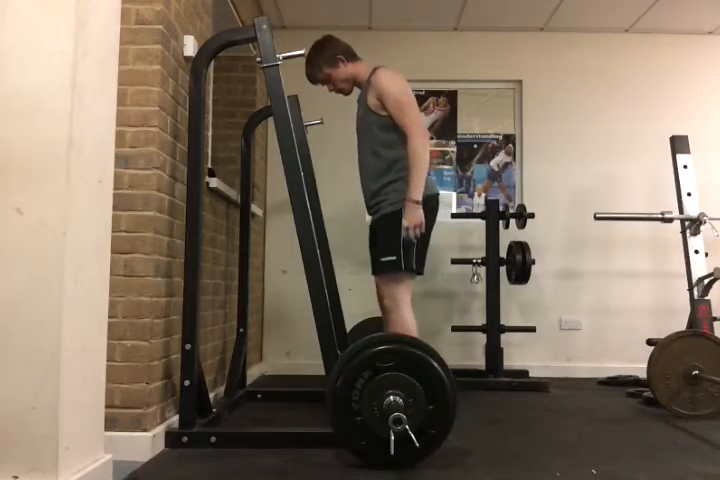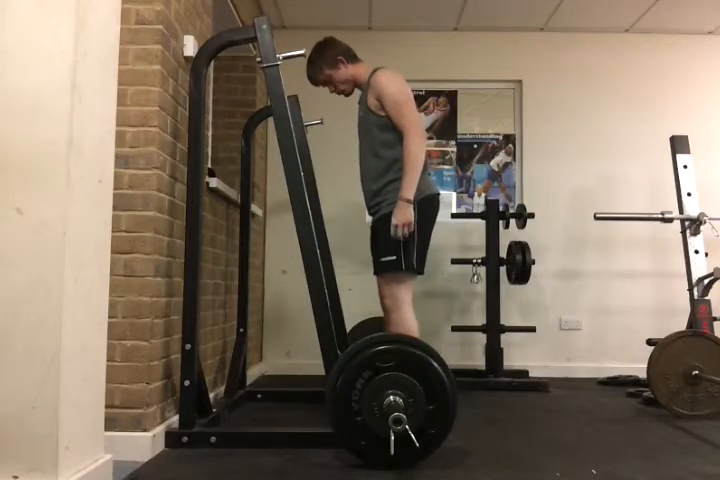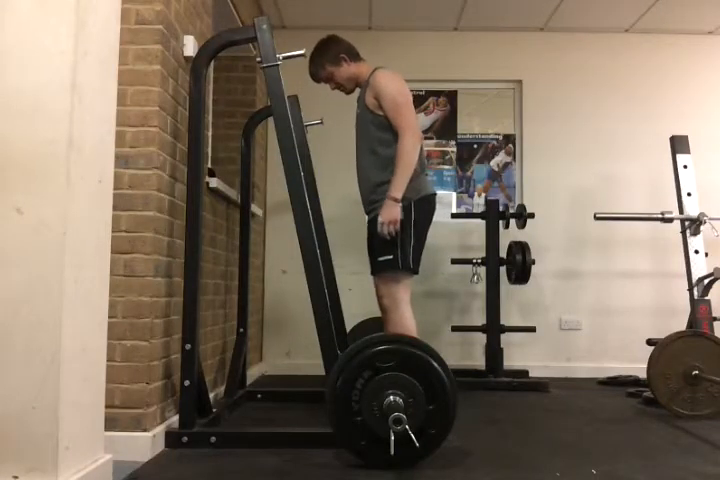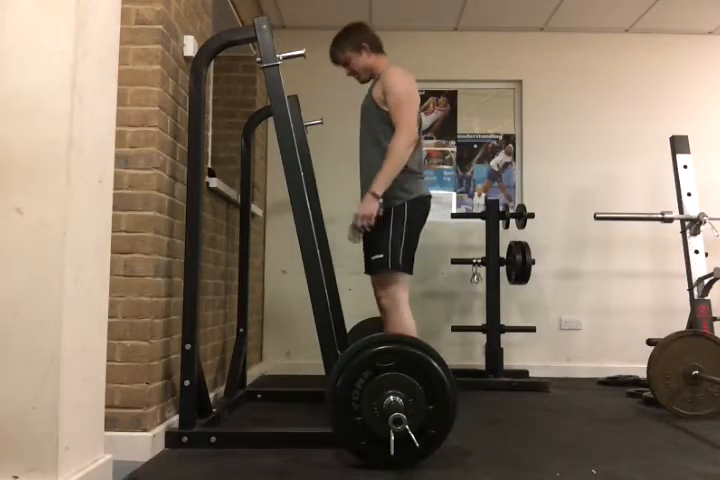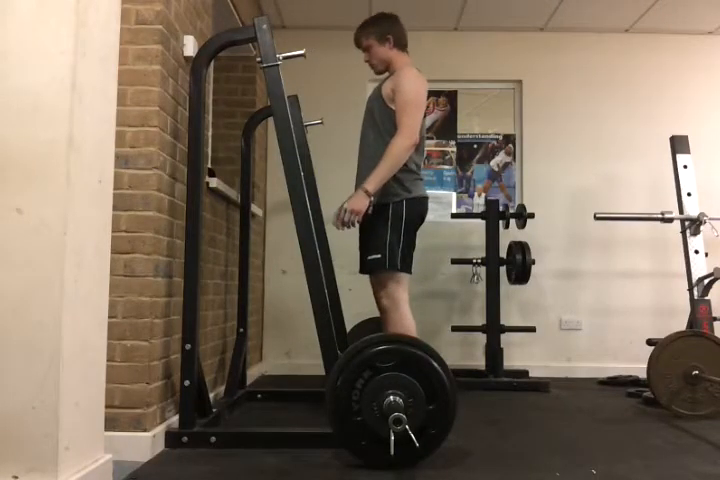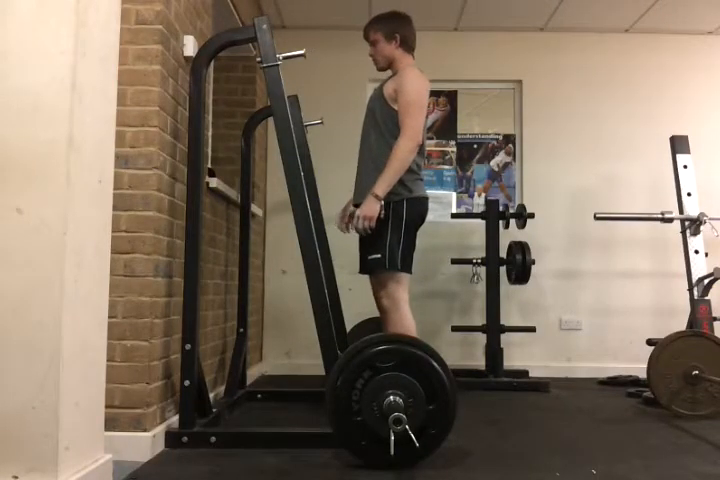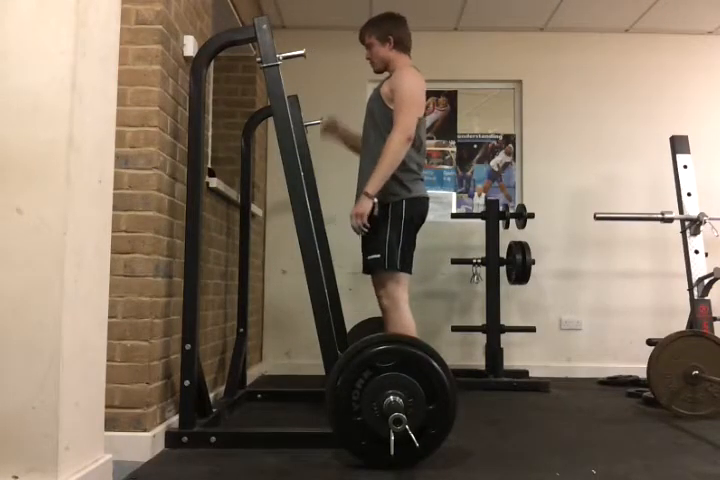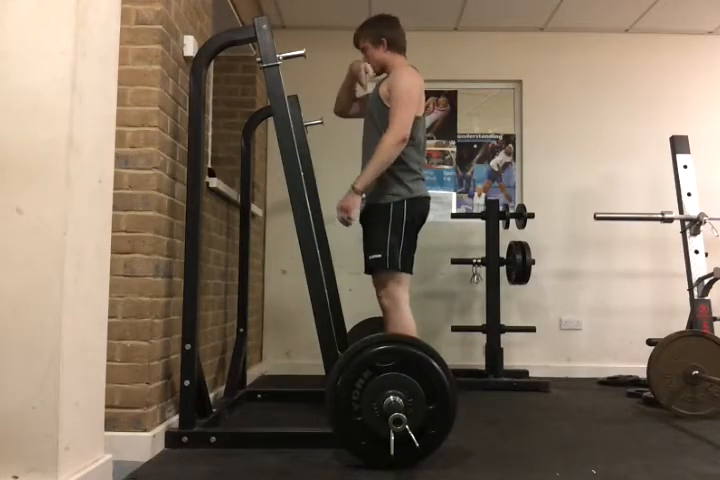
dt=0.3s
person 1, frame 1
left shoulder: (383, 80)
right shoulder: (367, 94)
left elbow: (418, 135)
left wrist: (414, 201)
left hip: (404, 204)
right hip: (387, 207)
left knee: (395, 295)
right knee: (388, 296)
person 1, frame 2
left shoulder: (383, 80)
right shoulder: (368, 94)
left elbow: (415, 135)
left wrist: (405, 200)
left hip: (407, 204)
right hip: (388, 207)
left knee: (396, 296)
right knee: (391, 297)
person 1, frame 3
left shoulder: (383, 80)
right shoulder: (367, 94)
left elbow: (410, 135)
left wrist: (394, 198)
left hip: (404, 203)
right hip: (385, 206)
left knee: (394, 295)
right knee: (387, 296)
person 1, frame 4
left shoulder: (395, 77)
right shoulder: (380, 87)
left elbow: (406, 136)
left wrist: (372, 194)
right wrist: (373, 198)
left hip: (400, 201)
right hip: (388, 203)
left knee: (393, 295)
right knee: (387, 296)
person 1, frame 5
left shoulder: (408, 77)
right shoulder: (392, 84)
left elbow: (407, 138)
left wrist: (364, 191)
right wrist: (359, 197)
left hip: (396, 201)
right hip: (384, 202)
left knee: (392, 295)
right knee: (386, 296)
person 1, frame 6
left shoulder: (410, 78)
right shoulder: (393, 85)
left elbow: (410, 139)
left wrist: (375, 196)
right wrist: (358, 199)
left hip: (395, 201)
right hip: (384, 202)
left knee: (393, 295)
right knee: (386, 295)
person 1, frame 7
left shoulder: (406, 78)
right shoulder: (393, 84)
left elbow: (402, 136)
left wrist: (368, 194)
right wrist: (340, 133)
left hip: (396, 201)
right hip: (386, 201)
left knee: (393, 293)
right knee: (387, 293)
person 1, frame 8
left shoulder: (404, 77)
right shoulder: (388, 86)
left elbow: (398, 136)
right elbow: (342, 109)
left wrist: (355, 189)
right wrist: (352, 76)
left hip: (398, 201)
right hip: (385, 201)
left knee: (393, 293)
right knee: (388, 294)
